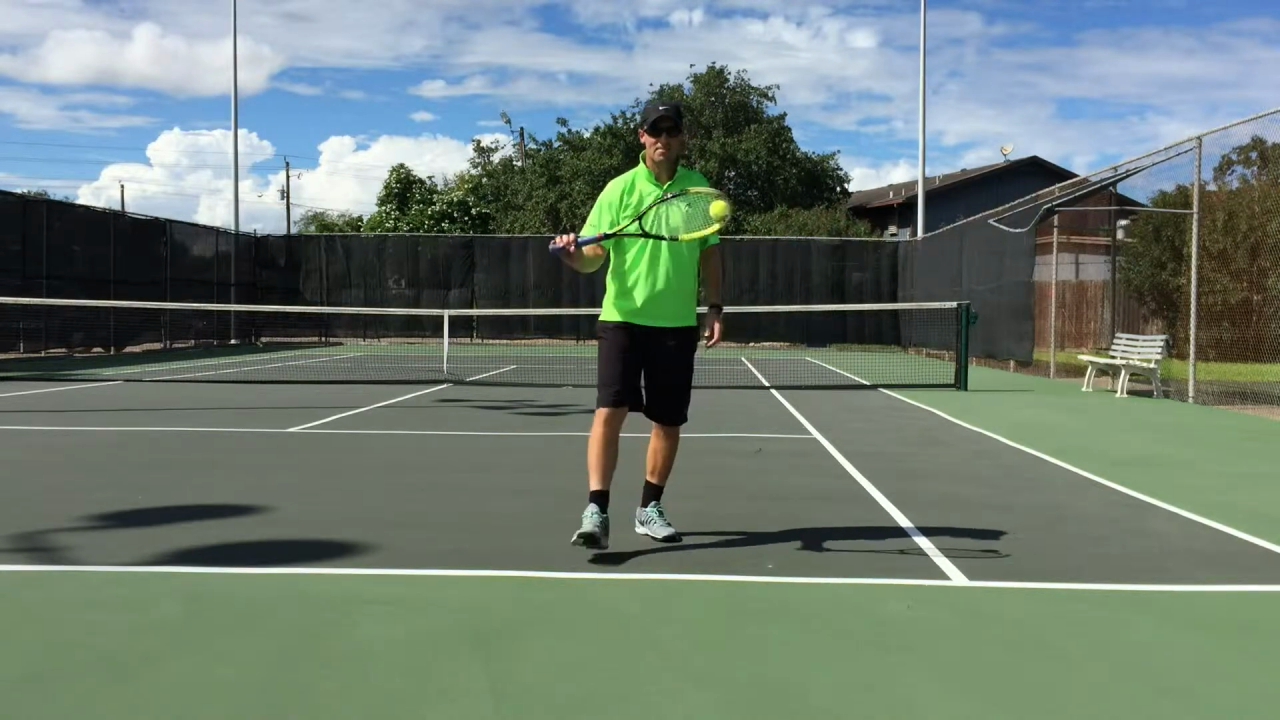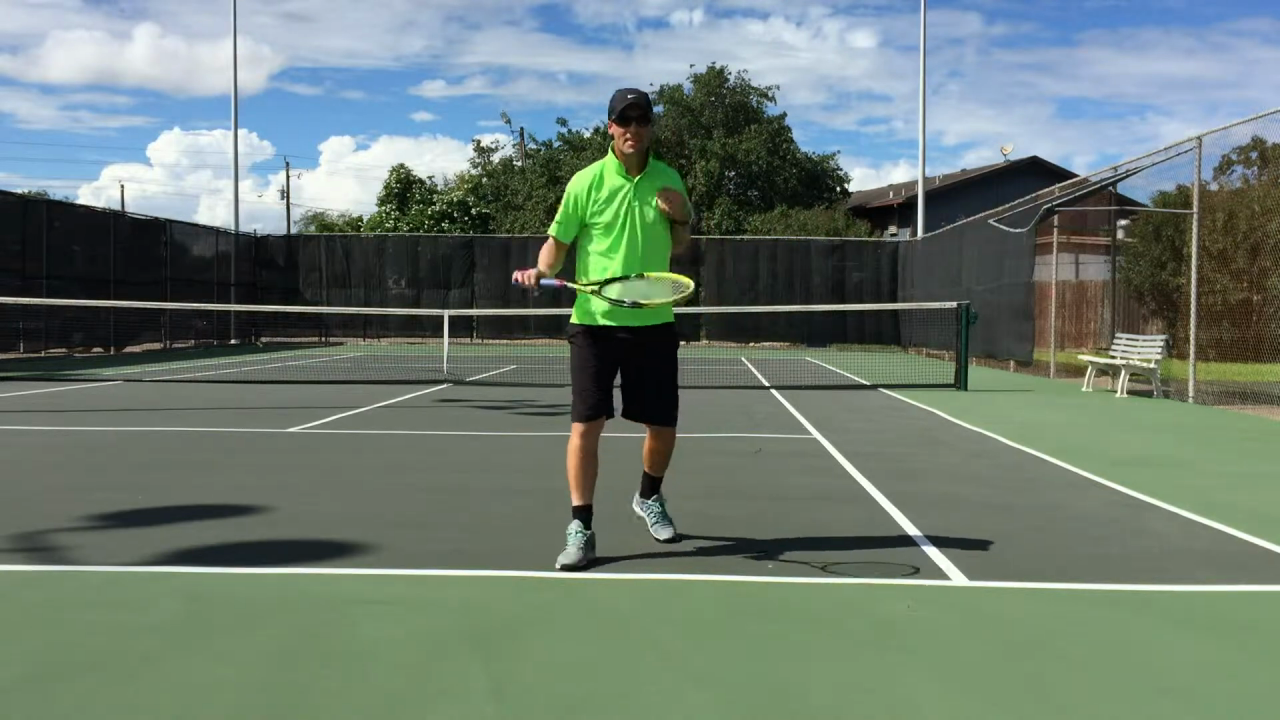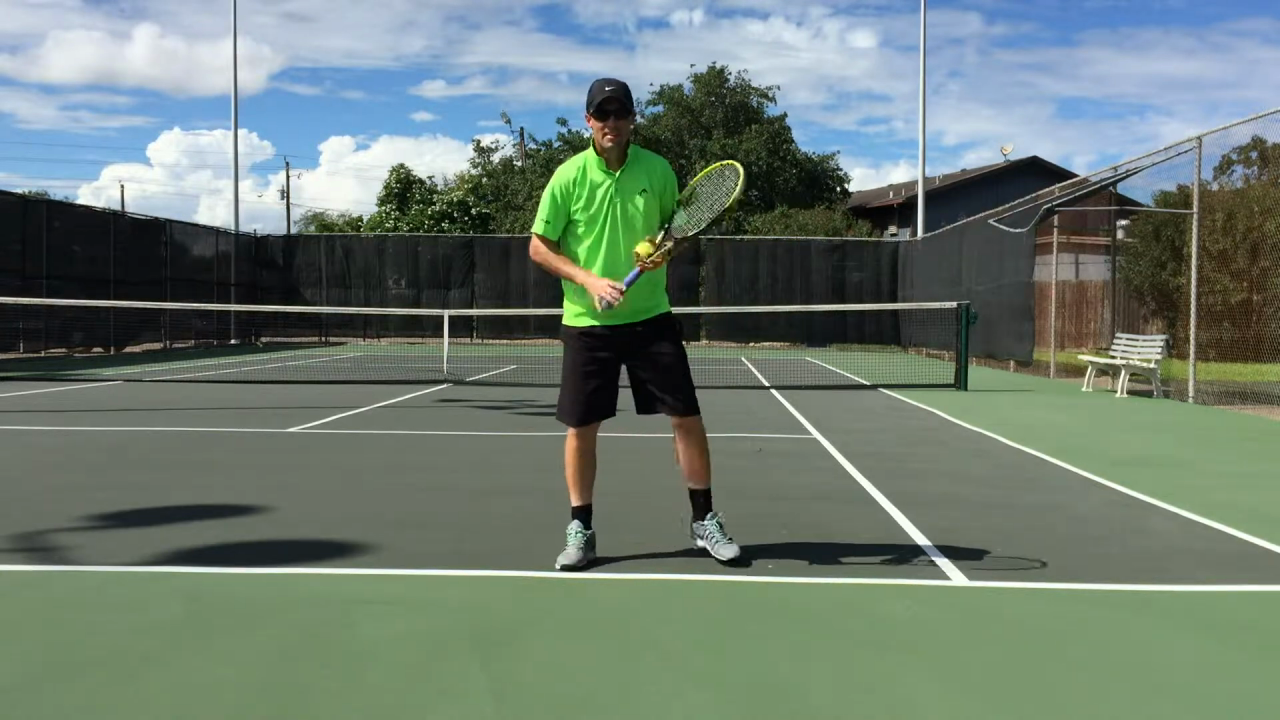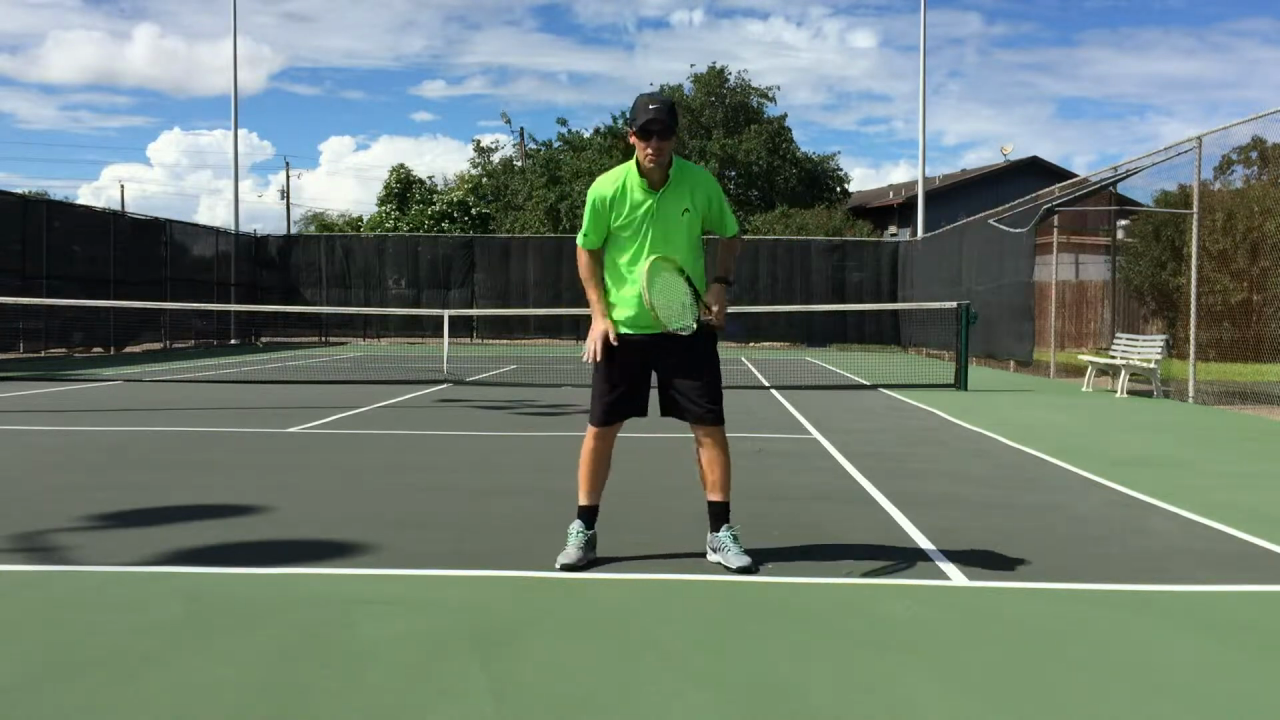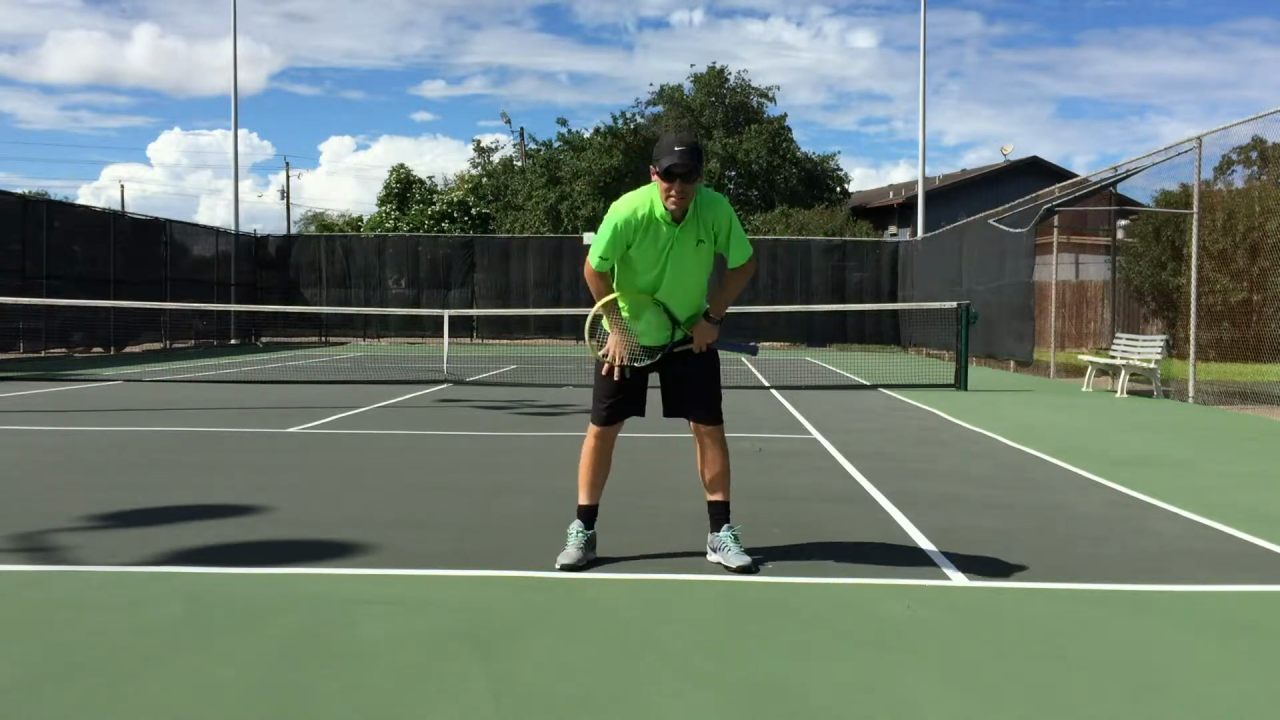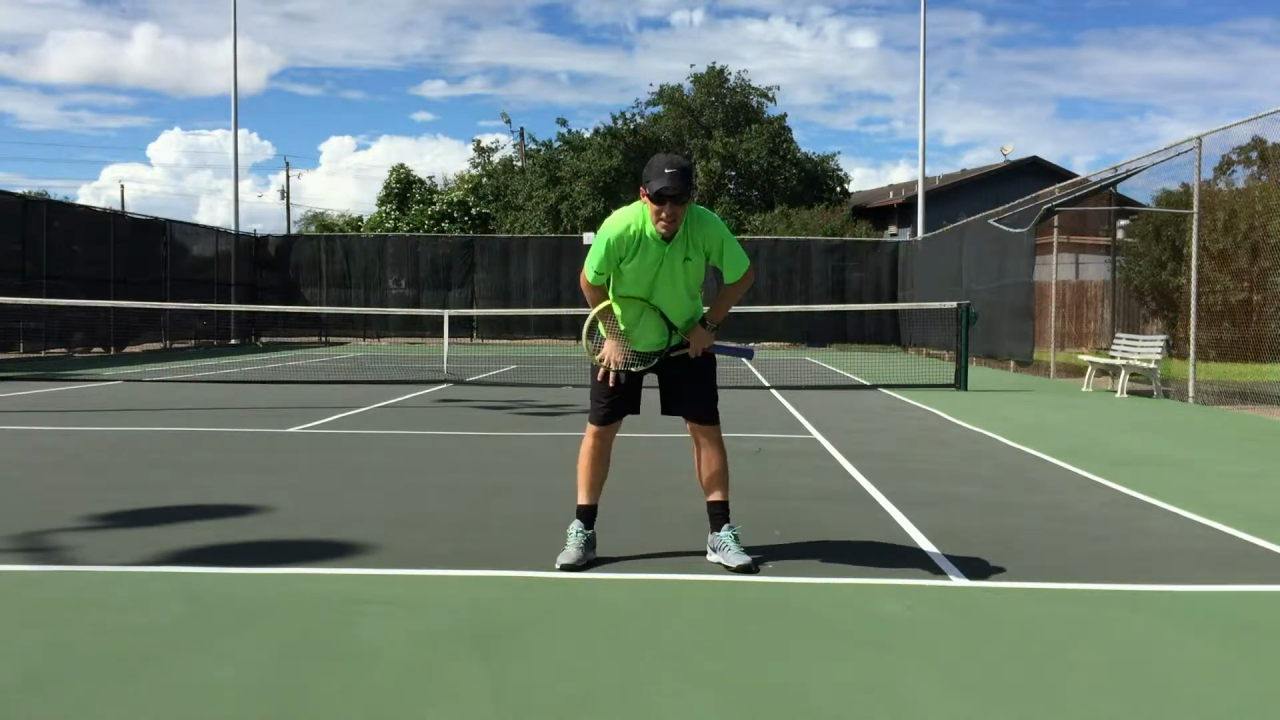
dt=0.4s
person 1, frame 1
left shoulder: (700, 189)
right shoulder: (619, 189)
left elbow: (710, 255)
right elbow: (595, 252)
left wrist: (714, 307)
right wrist: (575, 253)
left hip: (678, 325)
right hip: (623, 319)
left knee: (668, 422)
right knee: (609, 412)
left ankle: (649, 509)
right ankle: (596, 512)
person 1, frame 2
left shoulder: (668, 181)
right shoulder: (585, 182)
left elbow: (683, 246)
right elbow: (557, 244)
left wrist: (683, 220)
right wrist: (539, 271)
left hip: (653, 323)
right hip: (595, 323)
left knee: (663, 424)
right knee: (586, 424)
left ankle: (650, 497)
right ankle: (580, 531)
person 1, frame 3
left shoulder: (658, 169)
right shoulder: (568, 176)
right elbow: (539, 246)
left wrist: (665, 250)
right wrist: (588, 279)
left hip: (652, 317)
right hip: (589, 322)
left knee: (687, 417)
right knee: (581, 426)
left ankle: (704, 519)
right ankle: (580, 531)
person 1, frame 4
left shoulder: (701, 182)
right shoulder: (606, 189)
left elbow: (728, 236)
right elbow: (588, 250)
left wrist: (721, 282)
right wrist: (598, 312)
left hip: (688, 328)
right hip: (622, 329)
left knee: (709, 428)
right knee: (600, 429)
left ankle: (720, 534)
right ankle: (583, 532)
person 1, frame 5
left shoulder: (717, 210)
right shoulder: (627, 211)
left elbow: (742, 266)
right elbow: (595, 269)
left wrist: (712, 318)
left hip: (691, 333)
left knee: (709, 427)
right knee: (602, 428)
left ankle: (720, 534)
right ankle: (583, 532)
person 1, frame 6
left shoulder: (708, 227)
right shoulder: (618, 228)
left elbow: (742, 276)
right elbow: (591, 281)
left wrist: (709, 324)
left hip: (687, 336)
left knee: (706, 428)
right knee: (600, 428)
left ankle: (721, 534)
right ankle: (582, 533)
